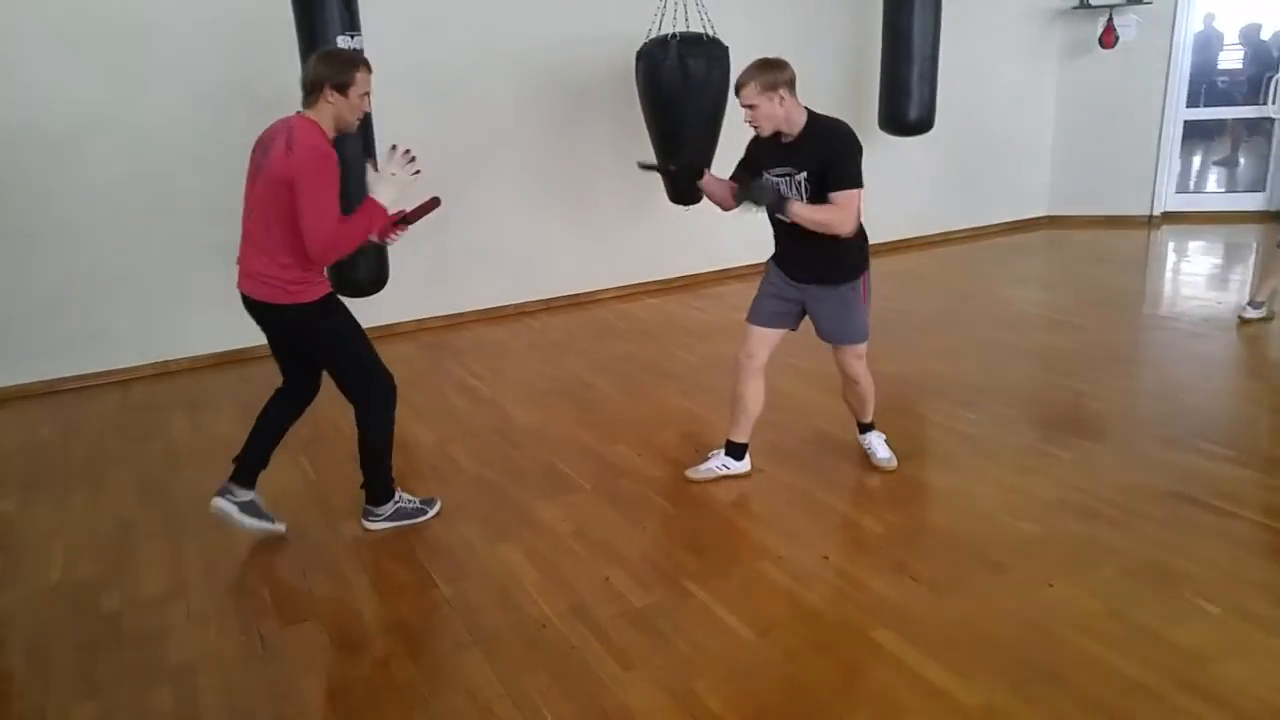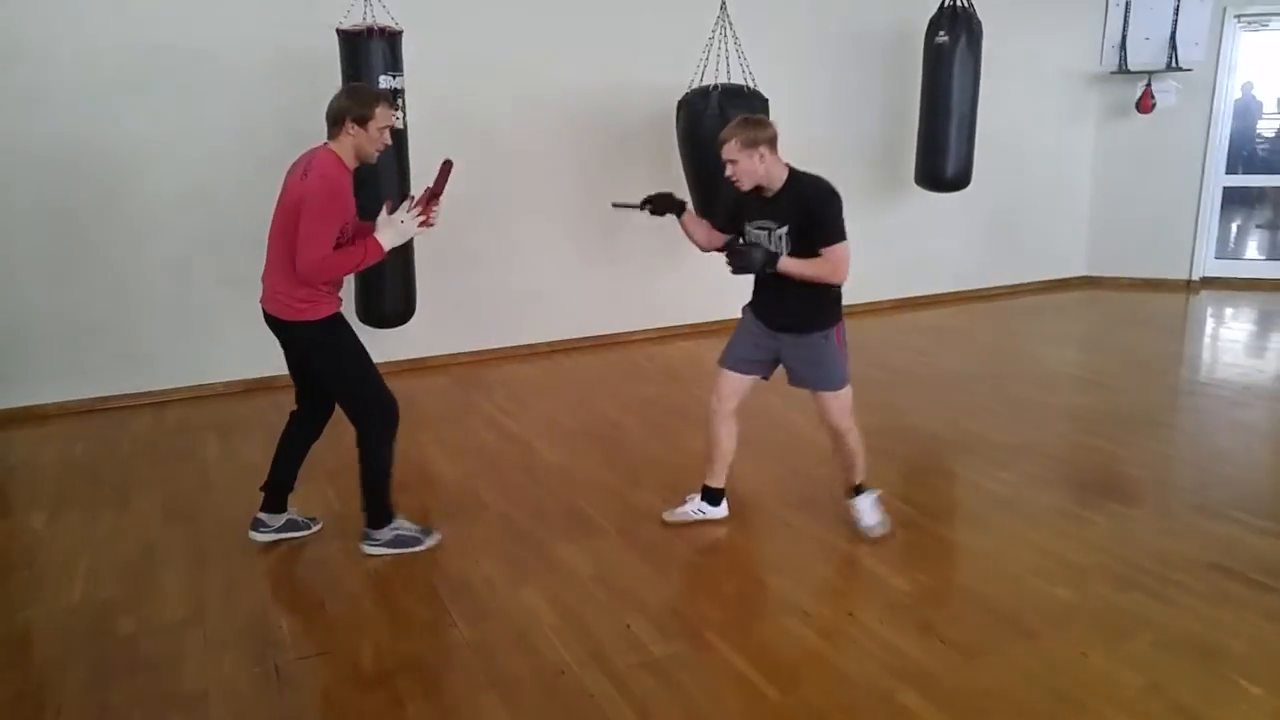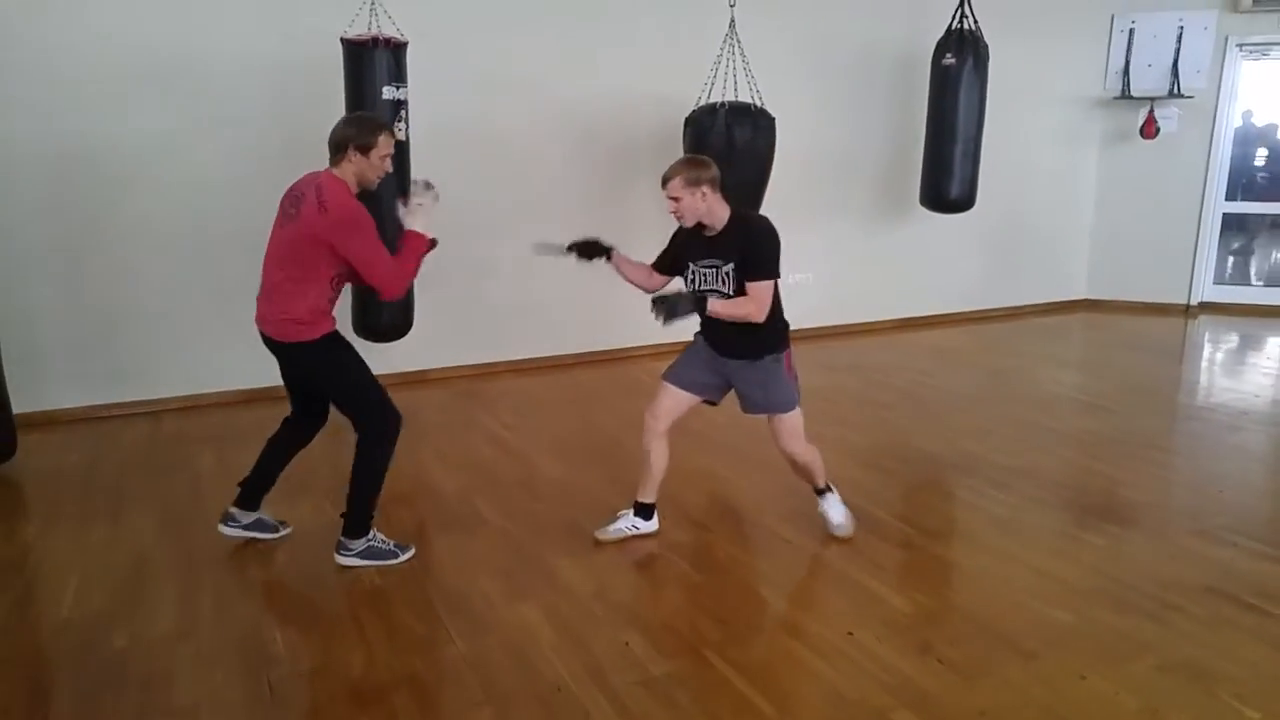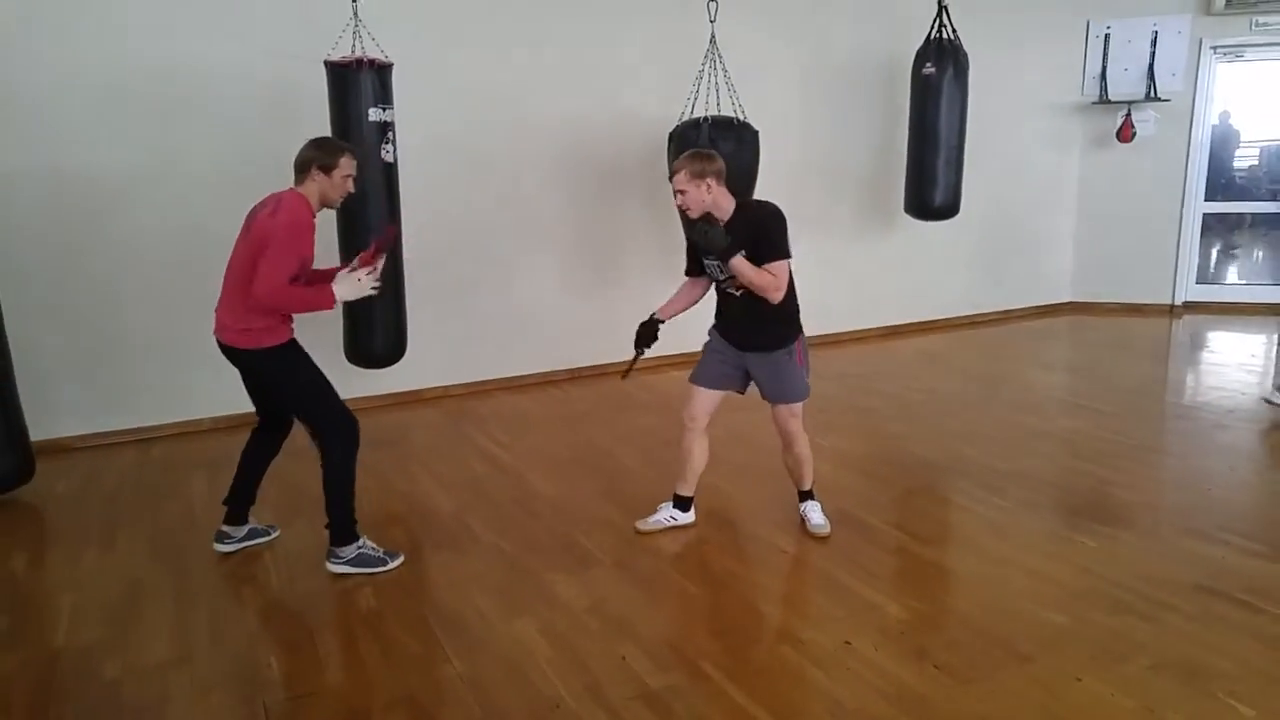
dt=0.5s
person 1, frame 1
left shoulder: (280, 135)
right shoulder: (315, 153)
right elbow: (322, 247)
left wrist: (366, 226)
right wrist: (379, 204)
left hip: (261, 291)
right hip: (298, 298)
left knee: (300, 385)
right knee: (376, 389)
left ankle: (240, 487)
right ankle: (381, 503)
person 1, frame 2
left shoulder: (319, 163)
right shoulder: (329, 181)
right elbow: (314, 267)
left wrist: (394, 227)
right wrist: (382, 242)
left hip: (289, 311)
right hip: (308, 316)
left knee: (314, 408)
right knee: (378, 412)
left ankle: (272, 513)
right ankle: (380, 525)
person 1, frame 3
left shoulder: (309, 188)
right shoulder: (344, 209)
right elbow: (392, 287)
left wrist: (389, 259)
right wrist: (416, 231)
left hip: (280, 325)
right hip: (306, 334)
left knee: (308, 415)
right knee: (381, 423)
left ankle: (243, 511)
right ankle: (356, 539)
person 1, frame 4
left shoulder: (279, 205)
right shoulder: (295, 219)
right elbow: (270, 293)
left wrist: (345, 273)
right wrist: (335, 293)
left hip: (239, 337)
right hip: (262, 342)
left knee: (274, 424)
right knee: (340, 432)
left ankle: (234, 526)
right ankle: (345, 547)
person 2, frame 1
left shoulder: (835, 139)
right shoulder: (762, 145)
left elbow: (843, 222)
right elbow: (730, 198)
left wrist: (780, 204)
right wrist: (701, 175)
left hip: (840, 277)
right hip: (785, 272)
left knee: (853, 369)
right knee: (750, 359)
left ankle: (868, 433)
right ankle: (735, 455)
person 2, frame 2
left shoulder: (817, 195)
right shoulder: (745, 197)
left elbow: (836, 273)
right elbow: (712, 240)
left wrist: (769, 259)
right wrist: (681, 211)
left hip: (815, 328)
right hip: (761, 320)
left knee: (839, 422)
right knee: (722, 404)
left ankle: (861, 495)
right ankle: (712, 500)
person 2, frame 3
left shoulder: (756, 232)
right shoulder: (687, 237)
left elbow: (757, 310)
right elbow: (652, 279)
left wrist: (698, 304)
right wrist: (610, 254)
left hip: (763, 354)
right hip: (711, 348)
left knee: (793, 446)
right knee: (655, 422)
left ankle: (825, 495)
right ankle: (642, 515)
person 2, frame 4
left shoulder: (766, 218)
right shoulder: (700, 231)
left elbow: (775, 290)
right elbow: (696, 284)
left wrist: (727, 255)
right wrist: (657, 319)
left hip: (777, 343)
right hip: (726, 339)
left knee: (790, 430)
right knee: (693, 420)
left ankle: (807, 503)
right ankle: (681, 507)
